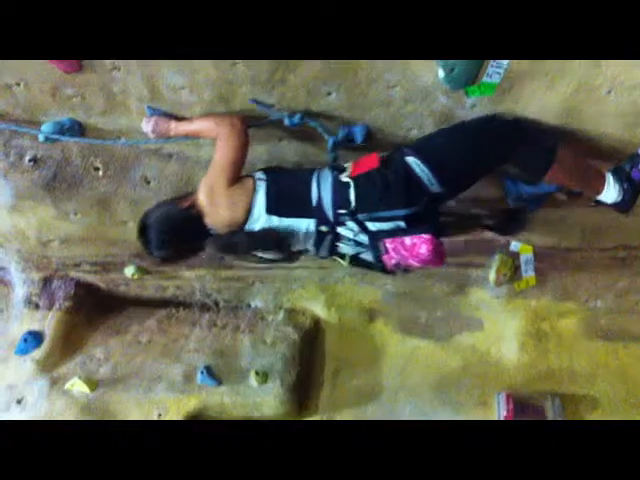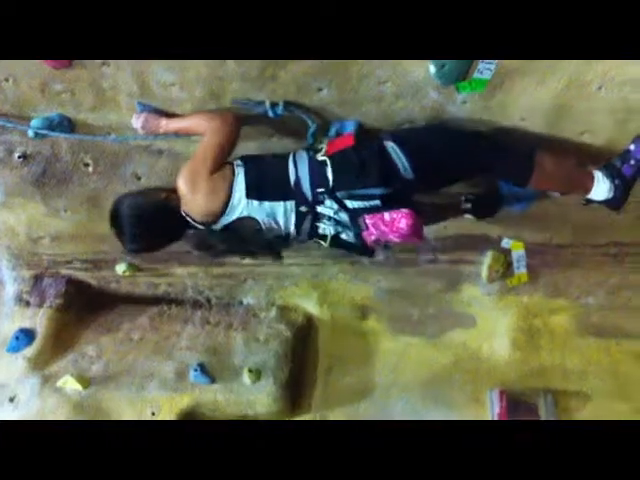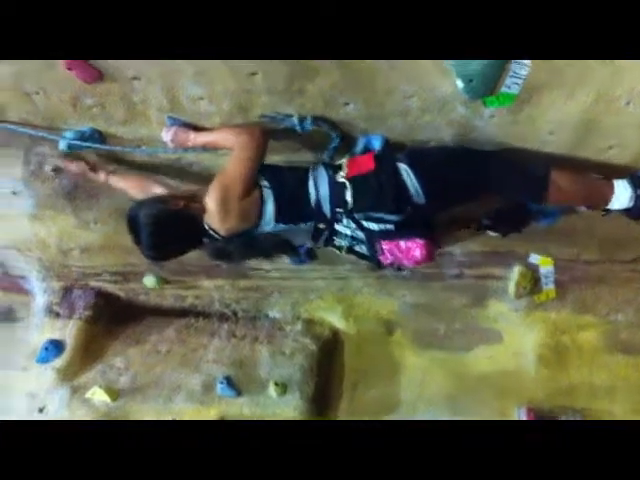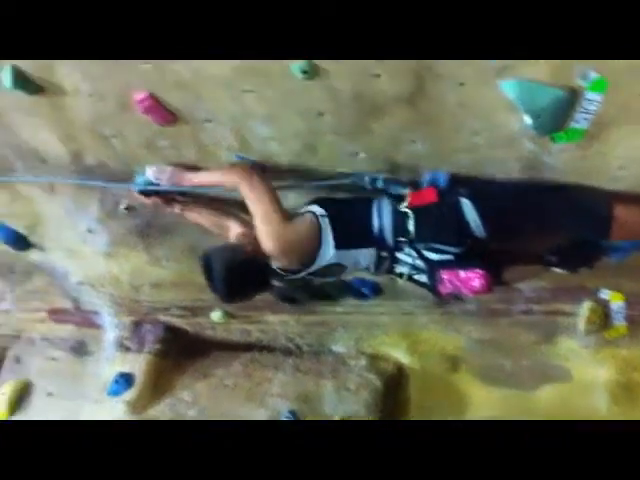
dt=0.4s
person 1, frame 1
left shoulder: (232, 235)
right shoulder: (216, 197)
right elbow: (230, 125)
right wrist: (176, 127)
right hip: (381, 191)
right knee: (509, 132)
person 1, frame 2
left shoulder: (206, 235)
right shoulder: (193, 184)
right elbow: (227, 121)
right wrist: (167, 123)
left hip: (348, 226)
right hip: (351, 171)
right knee: (482, 148)
person 1, frame 3
left shoulder: (218, 235)
right shoulder: (220, 204)
right elbow: (252, 136)
left wrist: (105, 166)
left hip: (362, 229)
right hip: (367, 191)
right knee: (495, 169)
person 1, frame 4
left shoulder: (281, 255)
right shoulder: (280, 243)
left elbow: (237, 209)
right elbow: (247, 178)
left wrist: (179, 184)
right wrist: (183, 189)
left hip: (423, 248)
right hip: (427, 221)
right knee: (553, 205)
